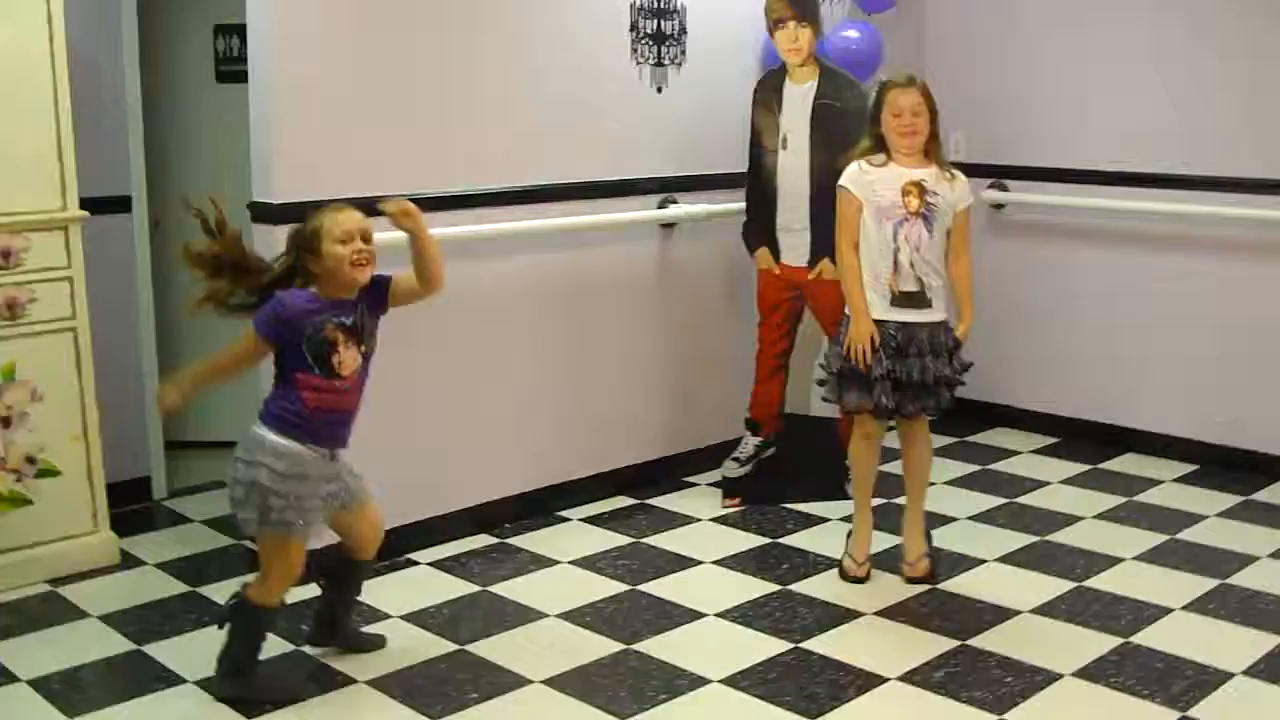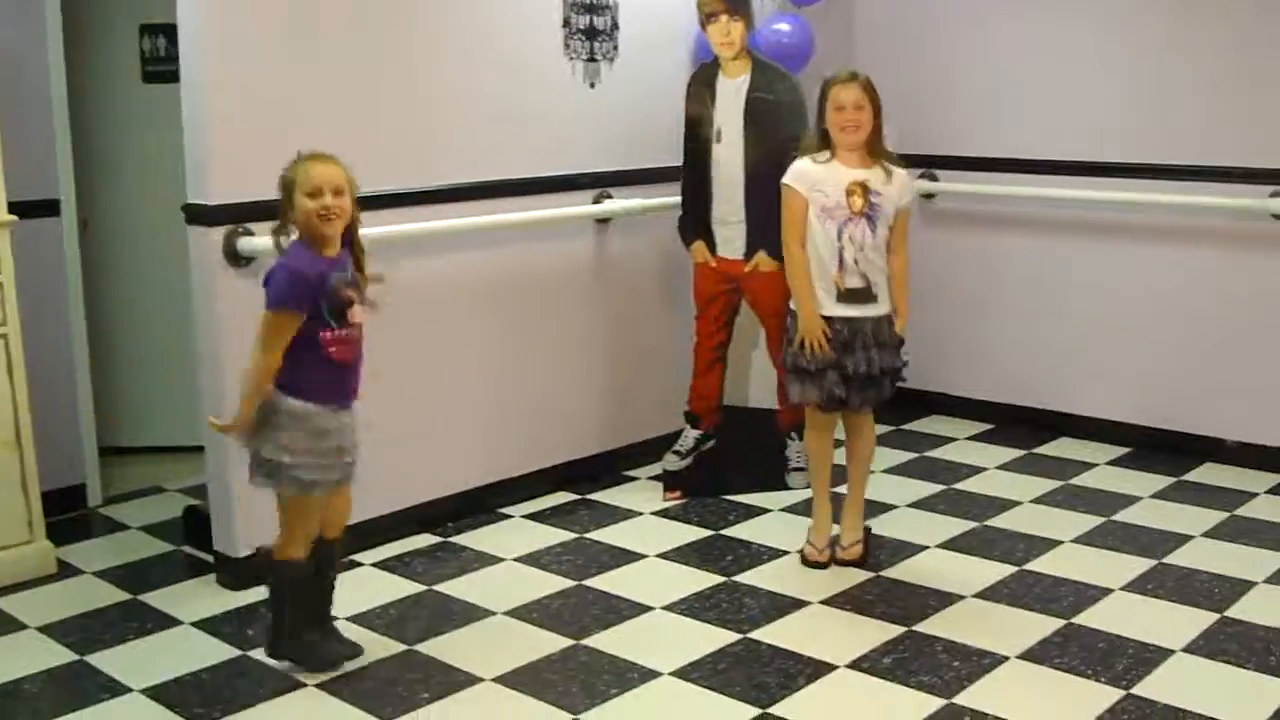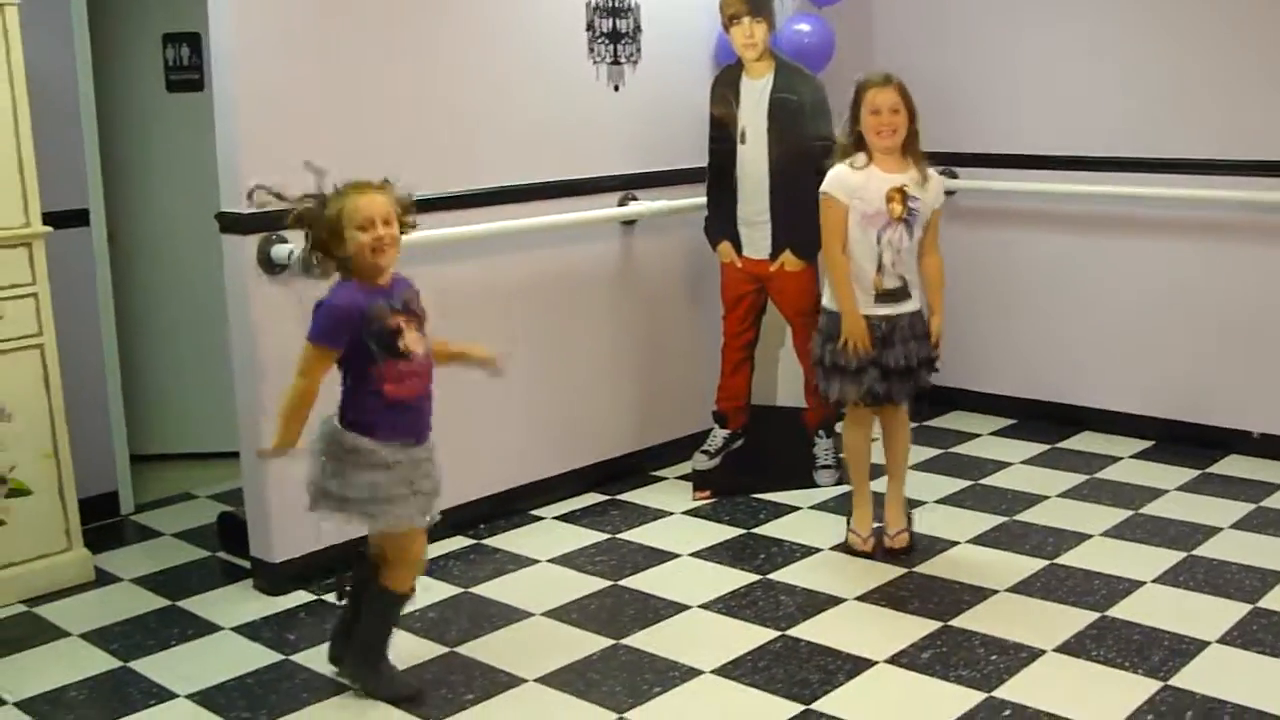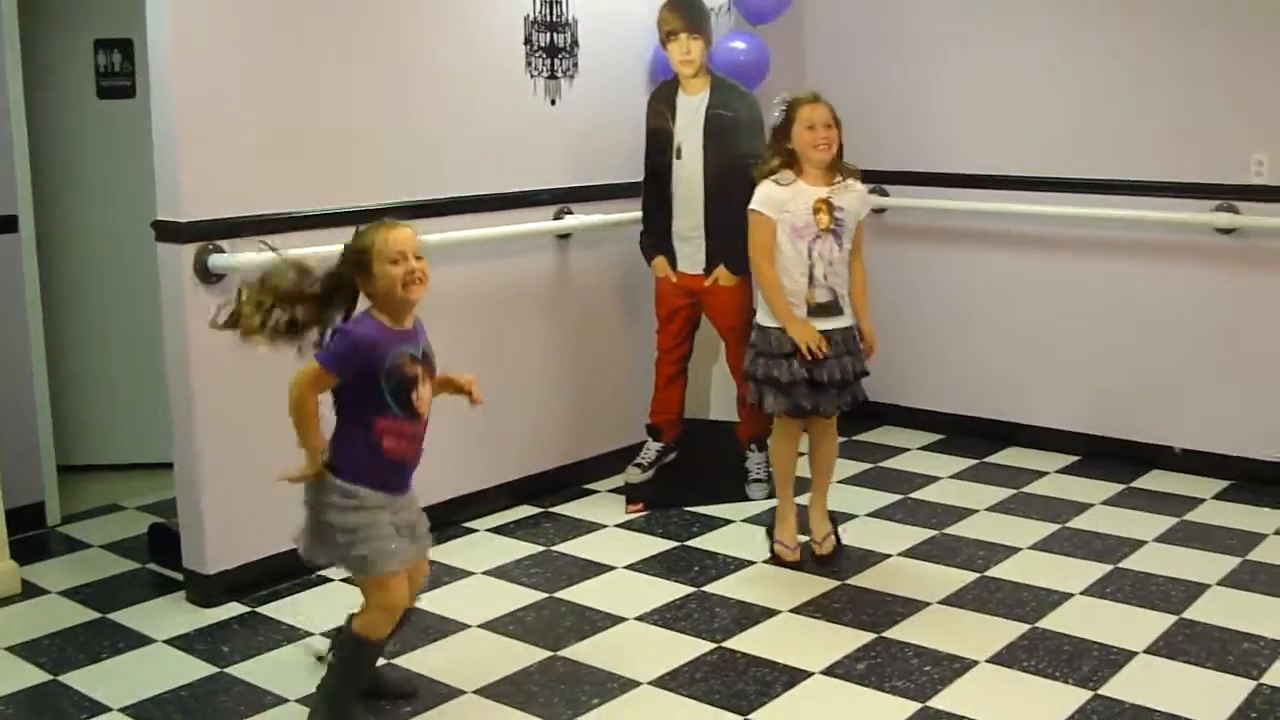
dt=0.5s
person 1, frame 1
left shoulder: (368, 293)
right shoulder: (291, 305)
left elbow: (429, 282)
right elbow: (237, 357)
left wrist: (414, 227)
right wrist: (181, 388)
left hip: (325, 452)
right hip: (284, 451)
left knee: (368, 534)
right knee: (283, 570)
left ankle: (333, 622)
right ankle: (234, 671)
person 1, frame 2
left shoulder: (342, 259)
right shoulder: (296, 269)
right elbow: (270, 348)
left wrist: (353, 371)
right wrist: (246, 413)
left hip: (334, 411)
right hip: (299, 412)
left knee: (334, 520)
right knee: (300, 529)
left ankle: (311, 622)
right ankle: (287, 635)
person 1, frame 3
left shoulder: (402, 287)
right shoulder: (343, 303)
right elbow: (308, 376)
left wrist: (463, 354)
right wrist: (285, 437)
left hip: (409, 444)
right hip: (370, 448)
left knee: (387, 551)
right knee: (409, 556)
left ankle: (347, 644)
right ankle: (364, 662)
person 1, frame 4
left shoulder: (413, 329)
right shoulder: (363, 336)
right elbow: (302, 390)
left wrist: (449, 382)
right wrist: (316, 455)
left hip: (391, 488)
right hip: (355, 493)
left knee: (413, 584)
right knee: (389, 599)
left ankle: (355, 673)
person 2, frame 1
left shoulder: (845, 94)
right shoulder: (766, 90)
right elbow: (756, 170)
left wrist: (842, 253)
right wrist: (756, 241)
left hip: (827, 258)
right hip: (777, 255)
right knee: (770, 349)
left ankle: (856, 443)
right ankle: (760, 434)
person 2, frame 2
left shoulder: (779, 87)
right shoulder: (700, 85)
right elbow: (692, 165)
left wrist: (777, 246)
right wrist: (691, 233)
left hip: (763, 249)
right hip: (712, 247)
left knee: (785, 347)
right knee: (708, 342)
left ankle: (795, 436)
right ankle: (700, 427)
person 2, frame 3
left shoulder: (803, 87)
right shoulder: (724, 86)
left elbow: (821, 169)
right elbow: (717, 164)
left wrist: (804, 243)
right wrist: (718, 233)
left hip: (788, 248)
right hip: (738, 246)
left knee: (811, 344)
right knee: (736, 341)
left ankle: (822, 433)
right ankle: (729, 426)
person 2, frame 4
left shoulder: (738, 104)
right shoulder: (660, 102)
left elbow: (755, 186)
right elbow: (652, 179)
left wrist: (737, 260)
right wrist: (653, 248)
left hip: (723, 263)
right hip: (672, 262)
left knee: (743, 359)
right knee: (670, 355)
left ankle: (754, 446)
right ankle: (661, 439)
person 3, frame 1
left shoulder: (952, 183)
right shoulder: (861, 175)
left elbow: (958, 258)
right elbow: (847, 250)
left wrist: (966, 319)
right wrist: (859, 316)
left hip: (928, 324)
right hip: (875, 324)
left knee: (916, 425)
right knee: (868, 426)
left ankle: (914, 530)
right ankle: (860, 530)
person 3, frame 2
left shoulder: (894, 181)
right shoulder: (805, 172)
left elbow: (897, 254)
right elbow: (793, 247)
left wrist: (901, 315)
right wrist: (807, 312)
left hip: (871, 319)
right hip: (820, 317)
left knee: (860, 414)
right knee: (819, 413)
left ankle: (853, 517)
right ankle: (821, 516)
person 3, frame 3
left shoulder: (927, 181)
right shoulder: (843, 177)
left elbow: (930, 254)
right elbow: (834, 252)
left wrist: (937, 312)
right wrist: (851, 314)
left hip: (904, 315)
right hip: (853, 315)
left knee: (896, 407)
right knee: (859, 408)
left ankle: (896, 505)
right ankle: (862, 508)
person 3, frame 4
left shoulder: (853, 193)
right shoulder: (772, 193)
left elbow: (854, 262)
right elbow: (761, 265)
left wrist: (864, 320)
right wrist: (793, 323)
left hip: (835, 328)
right hip: (783, 329)
left knee: (826, 420)
right knee: (788, 419)
left ankle: (819, 511)
right ankle: (784, 515)
